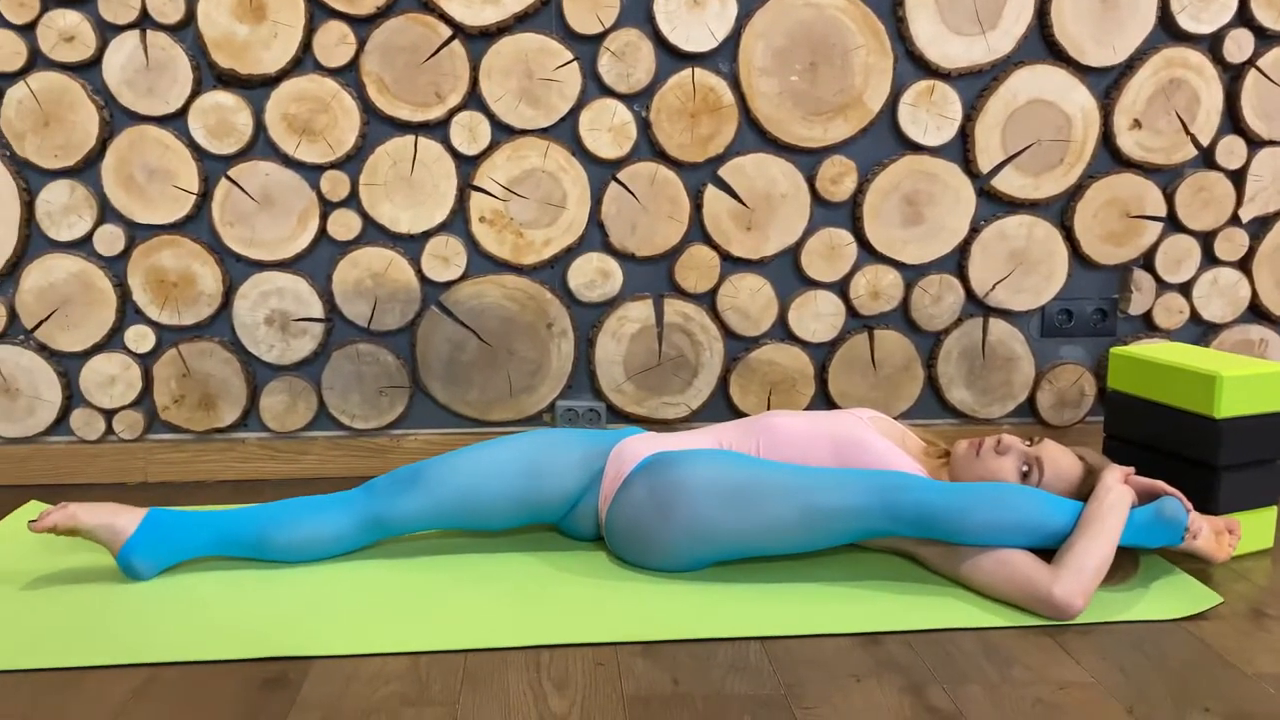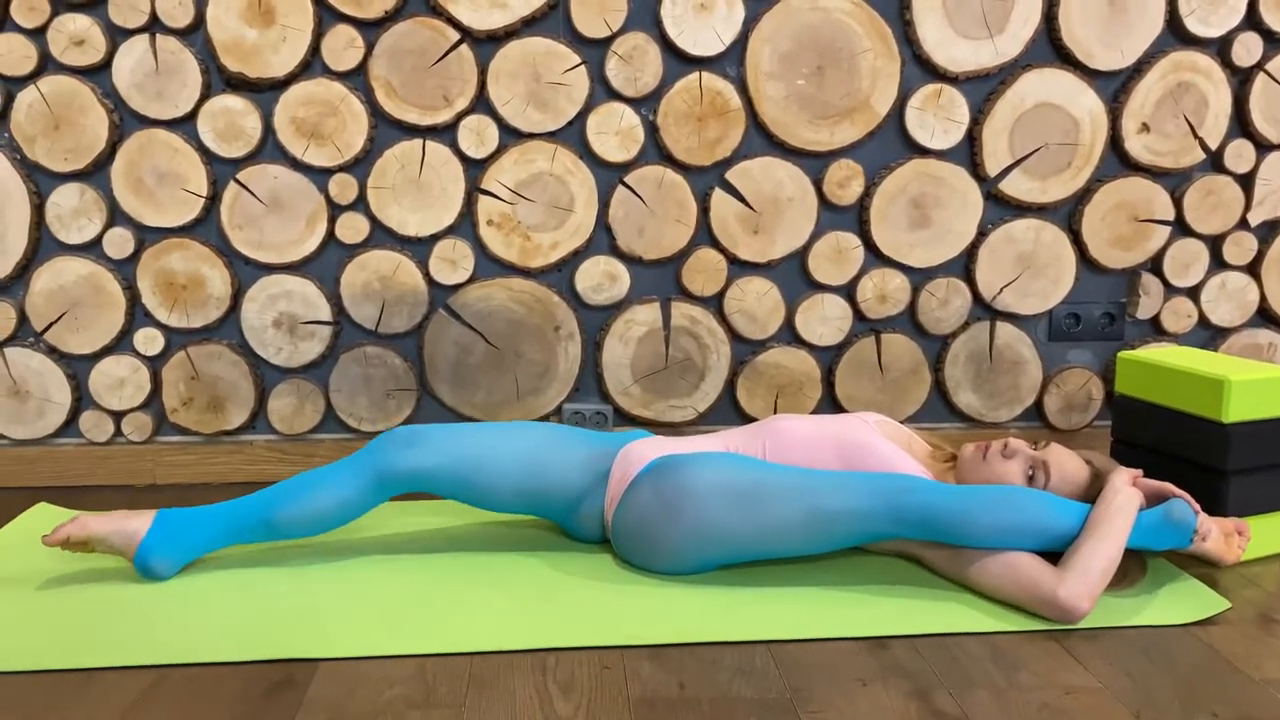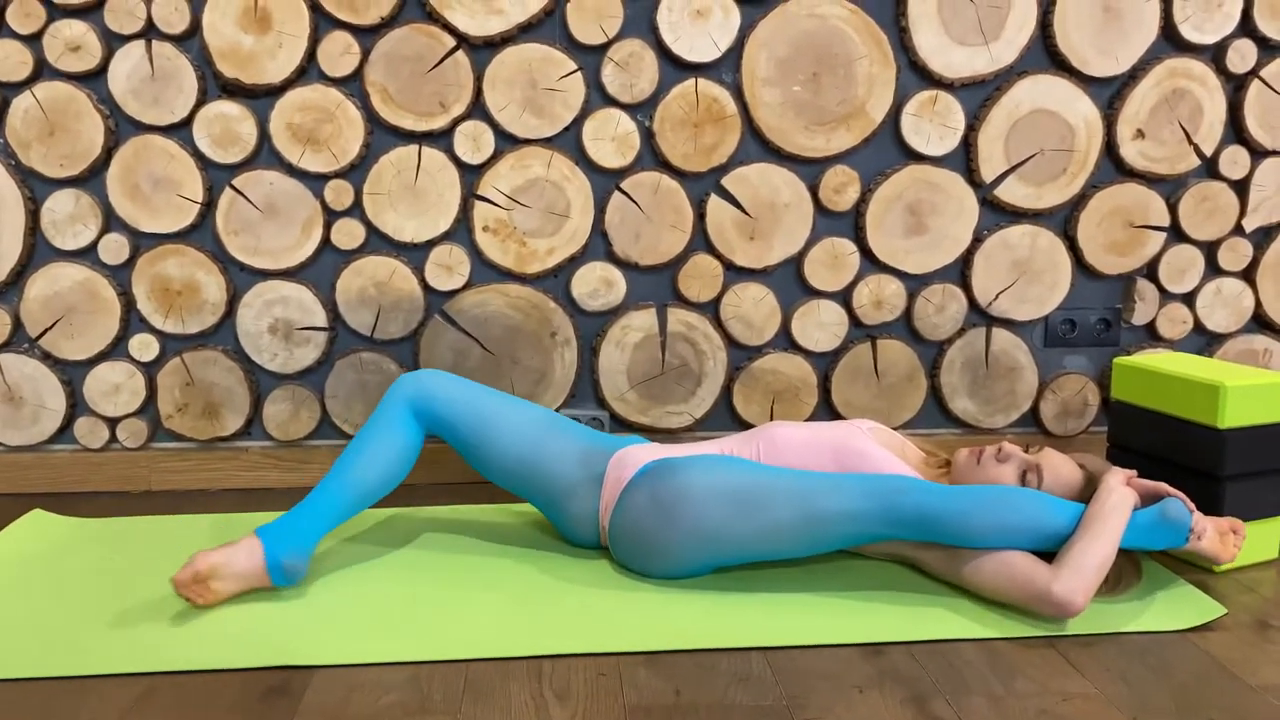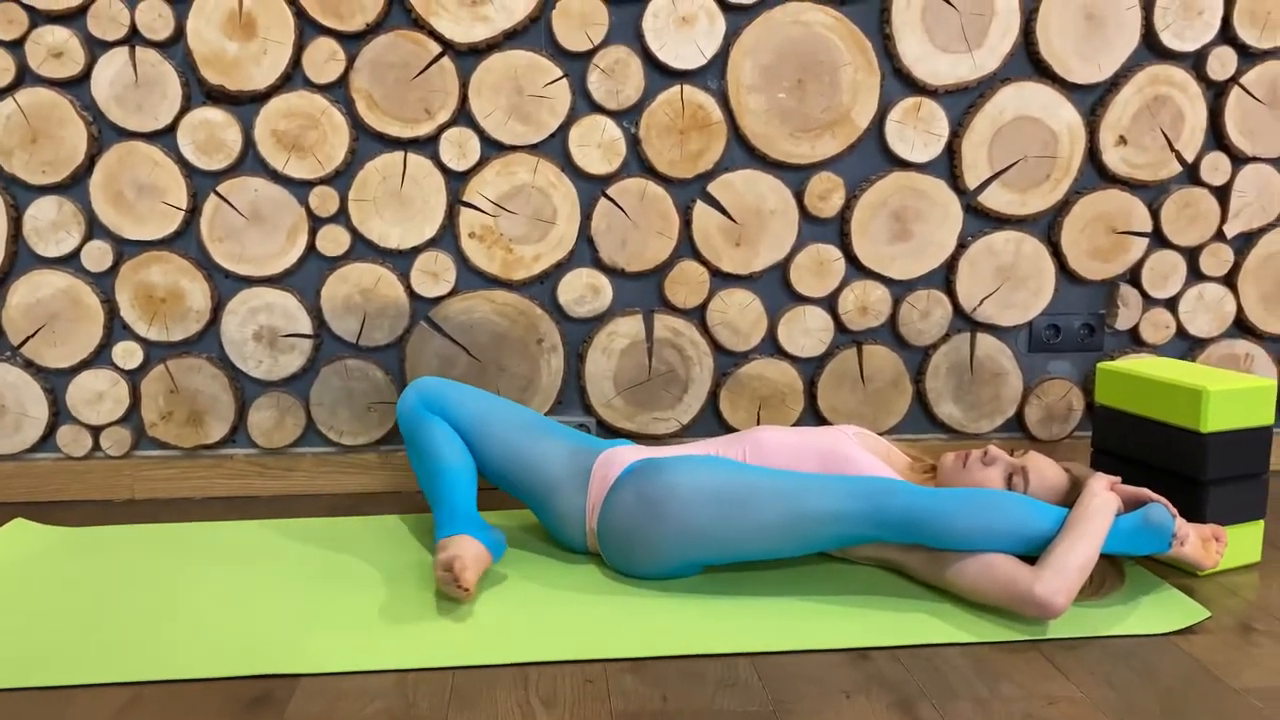
dt=0.4s
person 1, frame 1
left shoulder: (940, 512)
right shoulder: (901, 437)
left elbow: (1062, 591)
left wrist: (1116, 504)
left hip: (662, 510)
right hip: (618, 459)
right knee: (389, 498)
right ankle: (159, 533)
person 1, frame 2
left shoulder: (947, 515)
right shoulder: (905, 439)
left elbow: (1067, 592)
left wrist: (1128, 507)
left hip: (666, 510)
right hip: (622, 461)
right knee: (398, 454)
right ankle: (175, 531)
person 1, frame 3
left shoulder: (943, 518)
right shoulder: (903, 452)
left elbow: (1060, 589)
left wrist: (1115, 505)
left hip: (667, 510)
right hip: (625, 468)
right knee: (423, 391)
right ankle: (284, 545)
person 1, frame 4
left shoulder: (924, 522)
right shoulder: (889, 458)
left elbow: (1043, 592)
left wrist: (1099, 505)
right hip: (604, 473)
right ankle: (464, 538)
